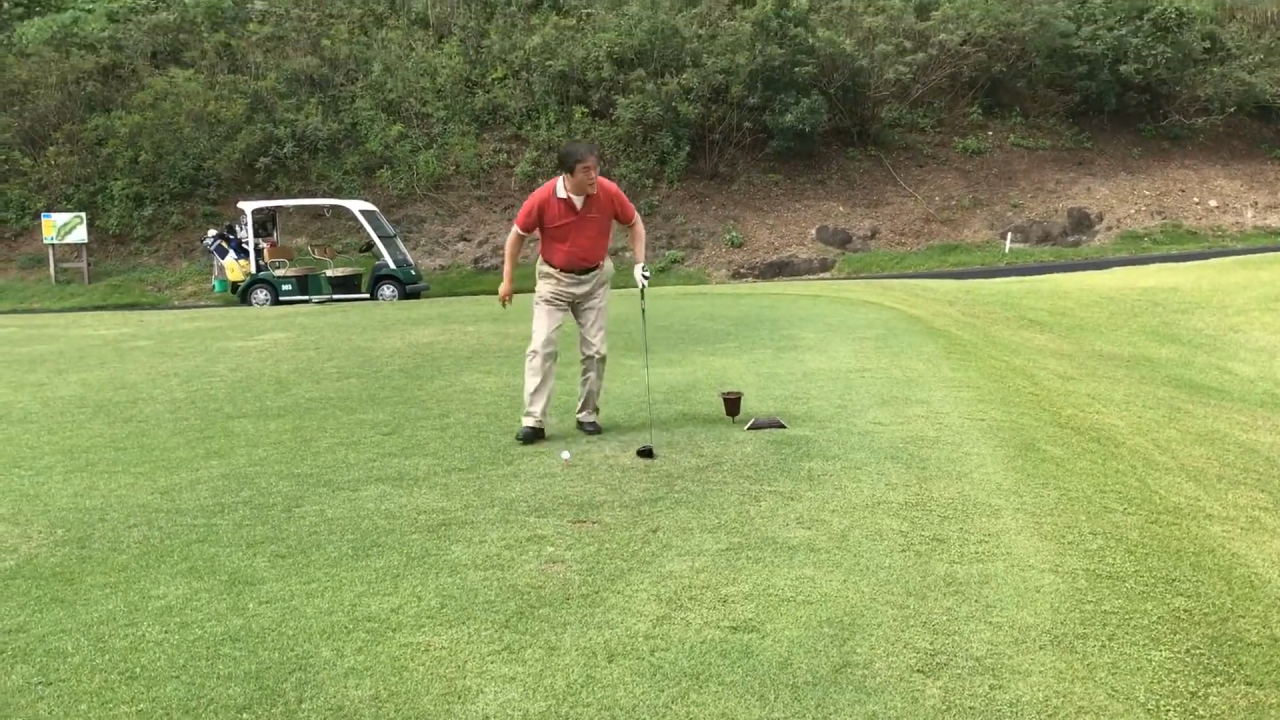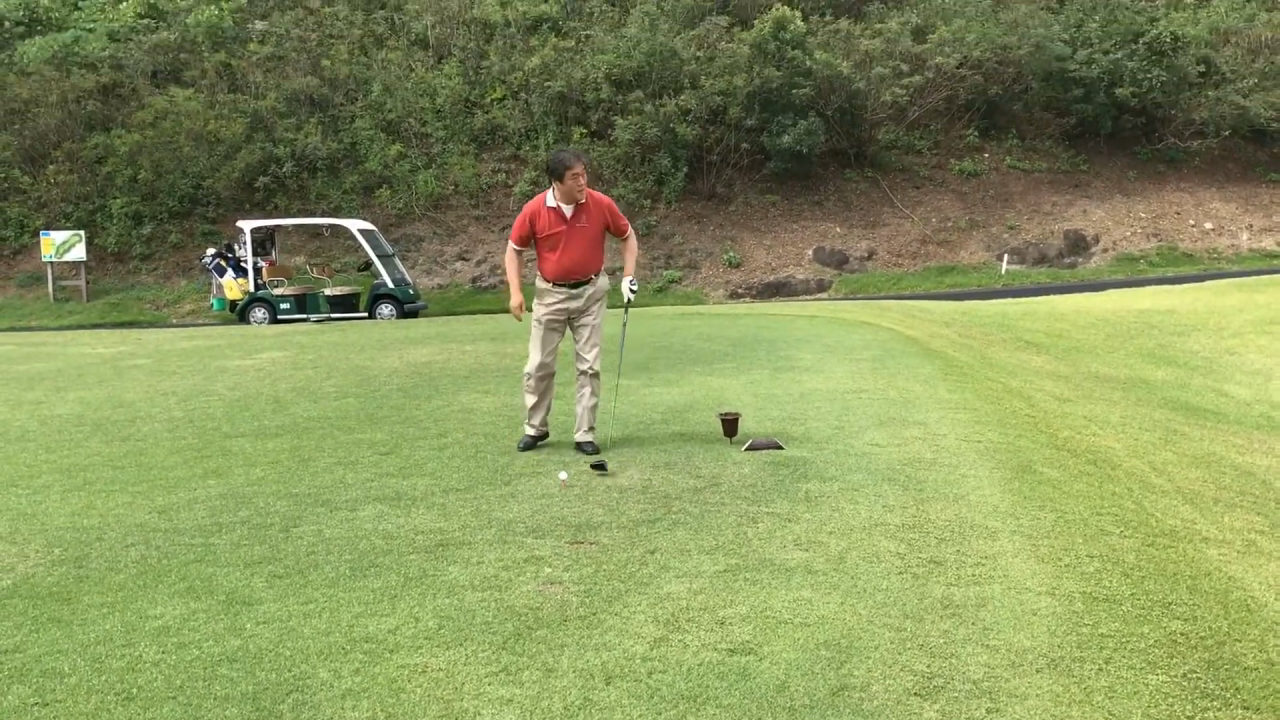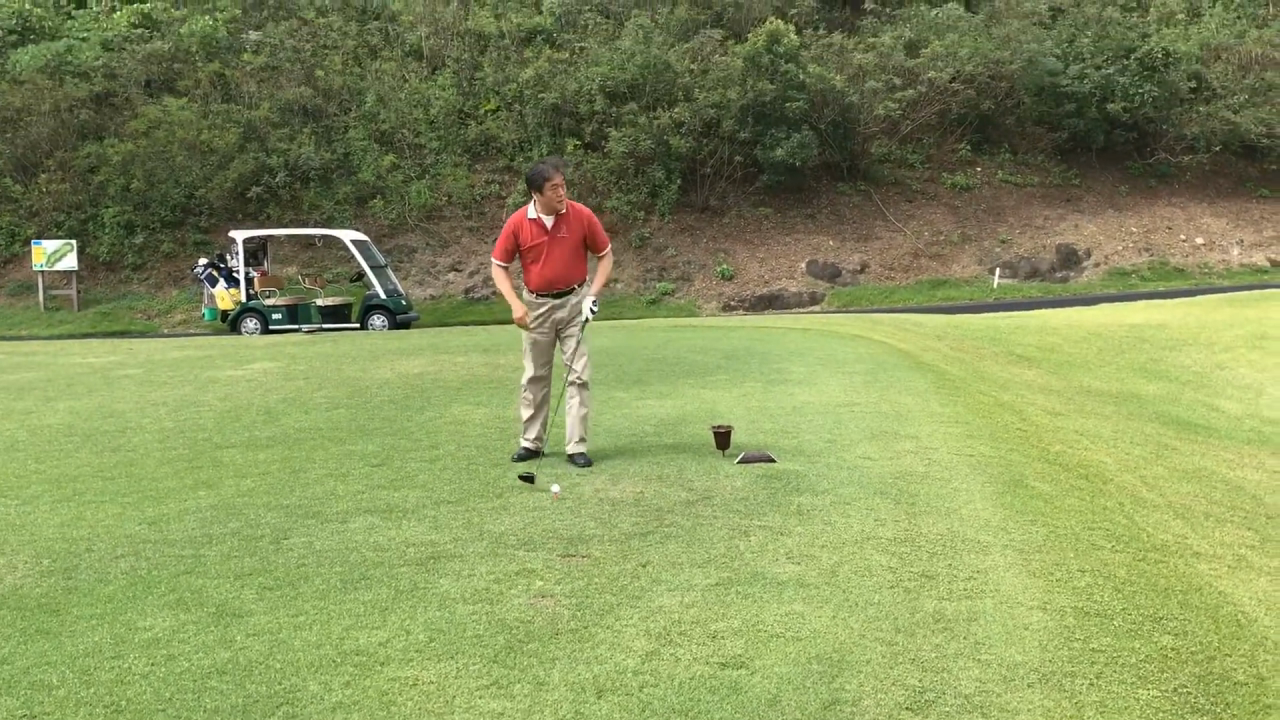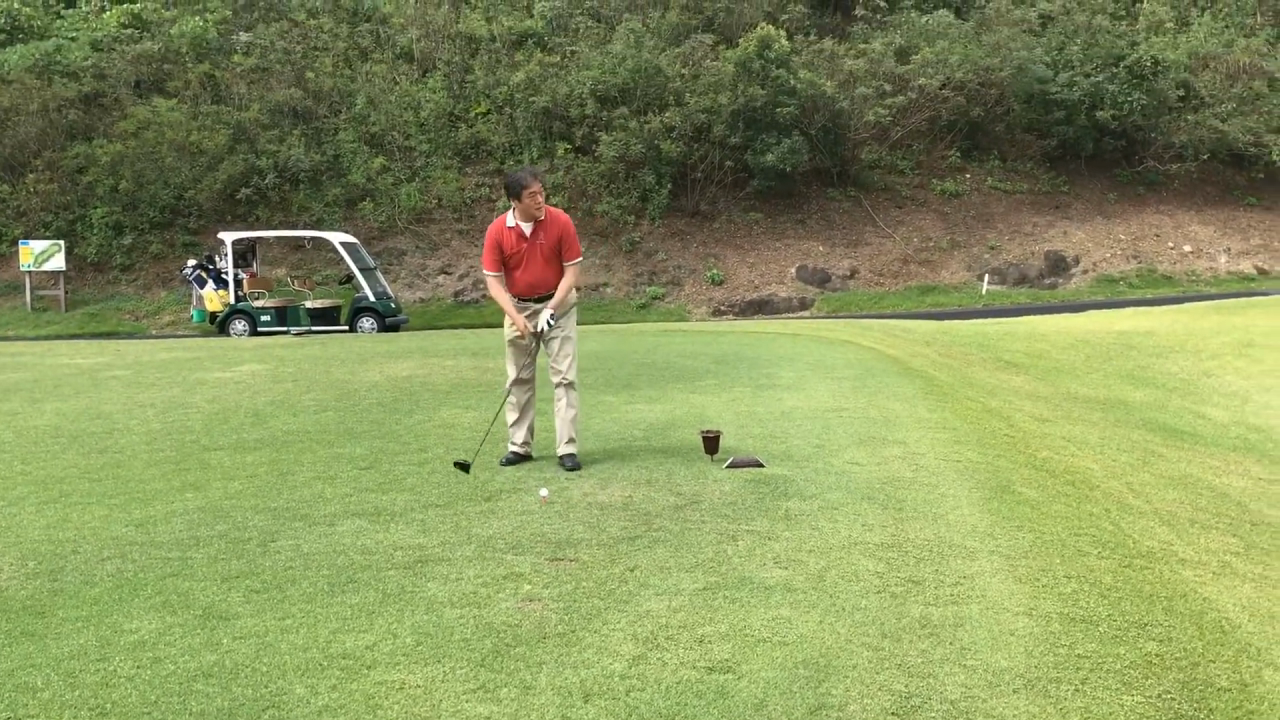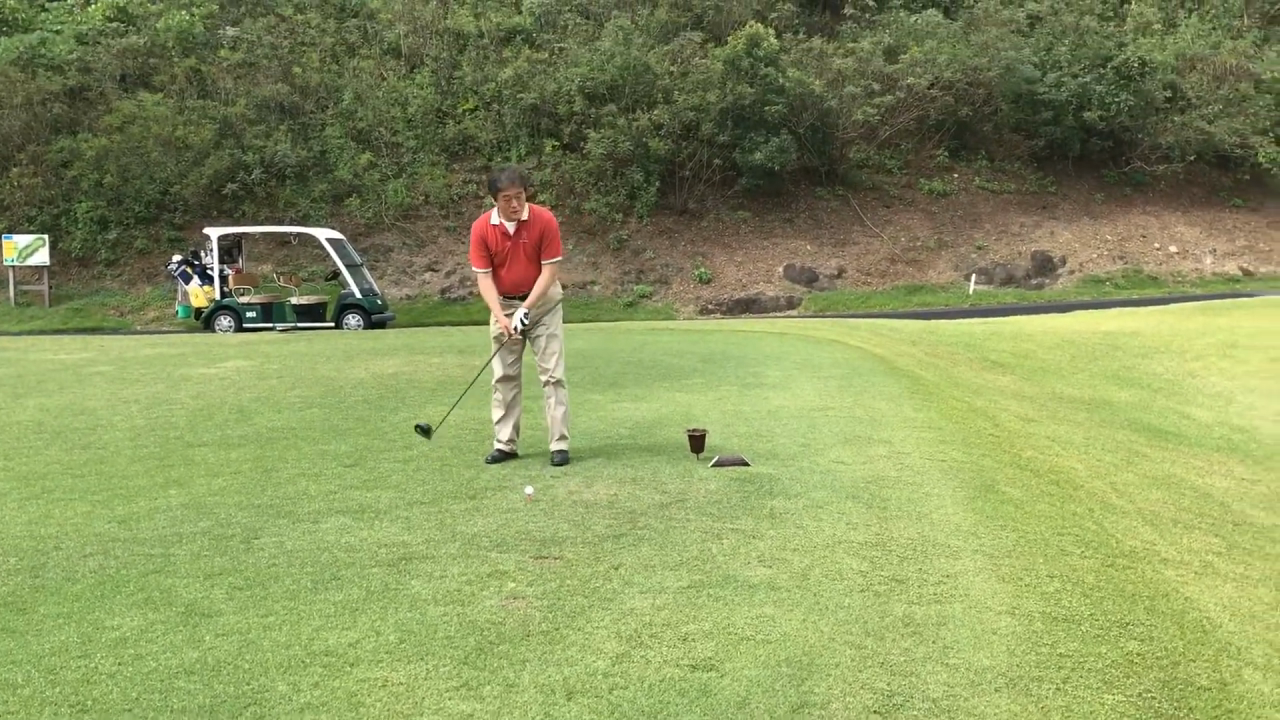
dt=0.2s
person 1, frame 1
left shoulder: (610, 193)
right shoulder: (542, 198)
left elbow: (635, 223)
right elbow: (517, 234)
left wrist: (639, 263)
right wrist: (508, 280)
left hip: (594, 279)
right hip: (553, 279)
left knee: (595, 351)
right knee: (542, 347)
left ankle: (587, 415)
right ankle: (533, 420)
person 1, frame 2
left shoulder: (602, 204)
right shoulder: (534, 210)
left elbow: (628, 237)
right elbow: (513, 250)
left wrist: (628, 276)
right wrist: (515, 292)
left hip: (591, 292)
right hip: (549, 294)
left knee: (589, 365)
right knee: (538, 365)
left ankle: (585, 434)
right ankle: (535, 428)
person 1, frame 3
left shoulder: (583, 216)
right shoulder: (516, 223)
left elbow: (606, 257)
right elbow: (499, 267)
left wrist: (593, 294)
right wrist: (515, 304)
left hip: (575, 302)
right hip: (536, 305)
left knee: (578, 375)
right knee: (535, 376)
left ankle: (576, 446)
right ankle: (532, 441)
person 1, frame 4
left shoulder: (561, 222)
right shoulder: (496, 231)
left elbow: (572, 272)
right elbow: (494, 282)
left wrist: (549, 310)
right wrist: (516, 318)
left hip: (557, 307)
right hip: (519, 308)
left knee: (564, 376)
right knee: (519, 378)
left ankle: (567, 448)
right ankle: (519, 445)
person 1, frame 5
left shoulder: (545, 220)
right shoulder: (481, 228)
left elbow: (549, 271)
right elbow: (484, 278)
left wrist: (525, 308)
right wrist: (501, 317)
left hip: (543, 303)
right hip: (505, 305)
left knee: (552, 374)
right knee: (504, 376)
left ankle: (559, 443)
right ankle: (505, 443)
